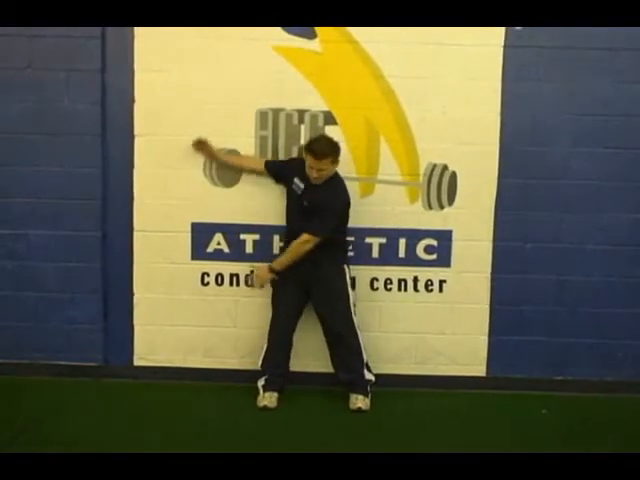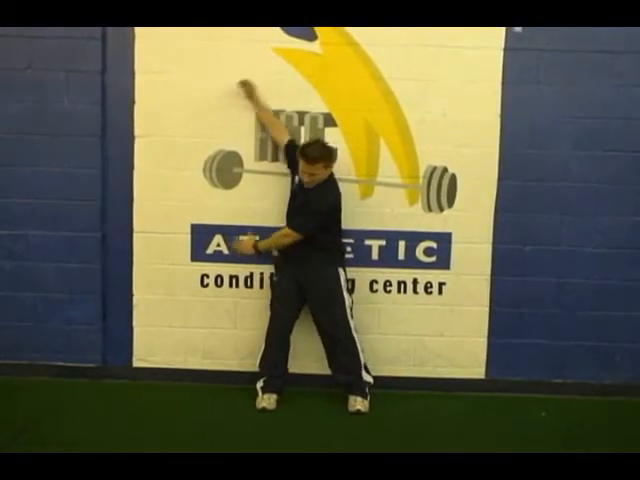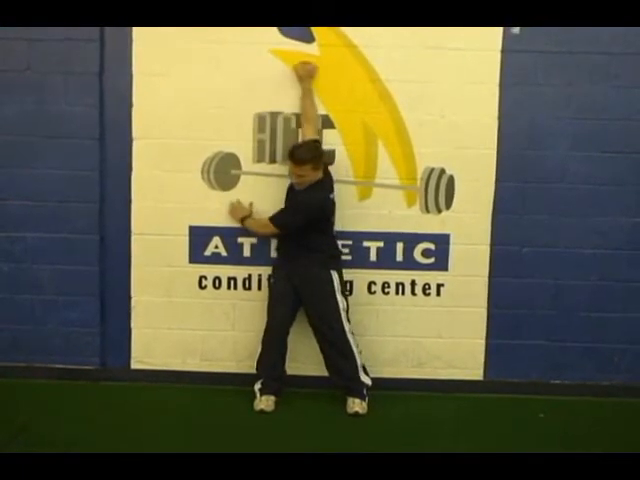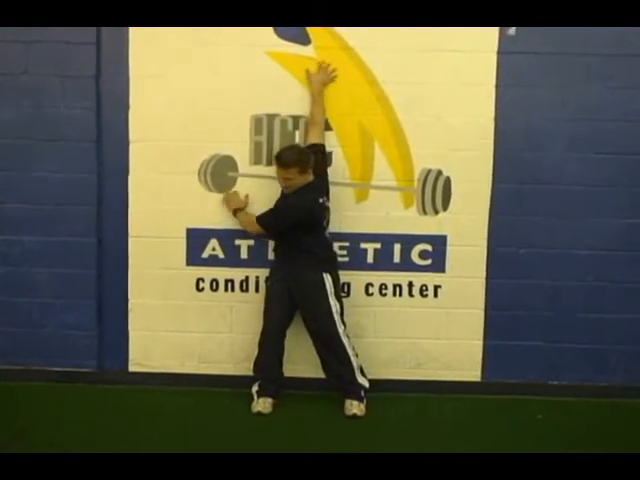
dt=0.4s
person 1, frame 1
left shoulder: (336, 196)
right shoulder: (295, 167)
left elbow: (307, 240)
right elbow: (260, 165)
left wrist: (272, 269)
right wrist: (216, 156)
left hip: (328, 268)
right hip: (292, 262)
left knee: (340, 327)
right knee: (280, 325)
left ankle: (359, 387)
right ankle: (270, 386)
person 1, frame 2
left shoulder: (326, 198)
right shoulder: (301, 162)
left elbow: (289, 235)
right elbow: (279, 131)
left wrist: (256, 246)
right wrist: (254, 99)
left hip: (324, 269)
right hip: (290, 265)
left knee: (337, 329)
right knee: (278, 326)
left ankle: (358, 389)
right ankle: (269, 387)
person 1, frame 3
left shoulder: (314, 200)
right shoulder: (309, 164)
left elbow: (269, 227)
right elbow: (310, 124)
left wrist: (244, 217)
right wrist: (305, 84)
left hip: (319, 271)
right hip: (287, 266)
left knee: (334, 331)
right knee: (275, 328)
left ankle: (357, 390)
right ankle: (267, 389)
person 1, frame 4
left shoulder: (296, 205)
right shoulder: (316, 168)
left elbow: (256, 226)
right elbow: (316, 128)
left wrist: (237, 208)
right wrist: (316, 89)
left hip: (315, 274)
right hip: (284, 269)
left knee: (330, 333)
right knee: (272, 330)
left ankle: (355, 392)
right ankle: (265, 391)
